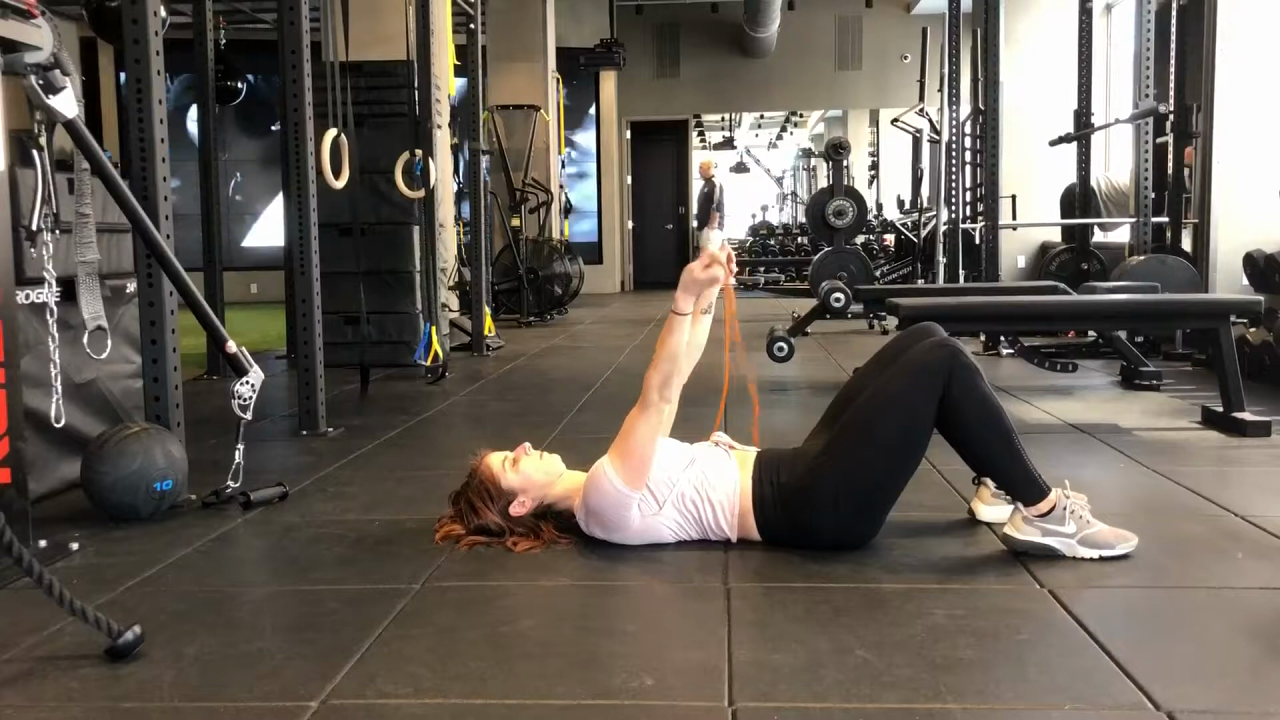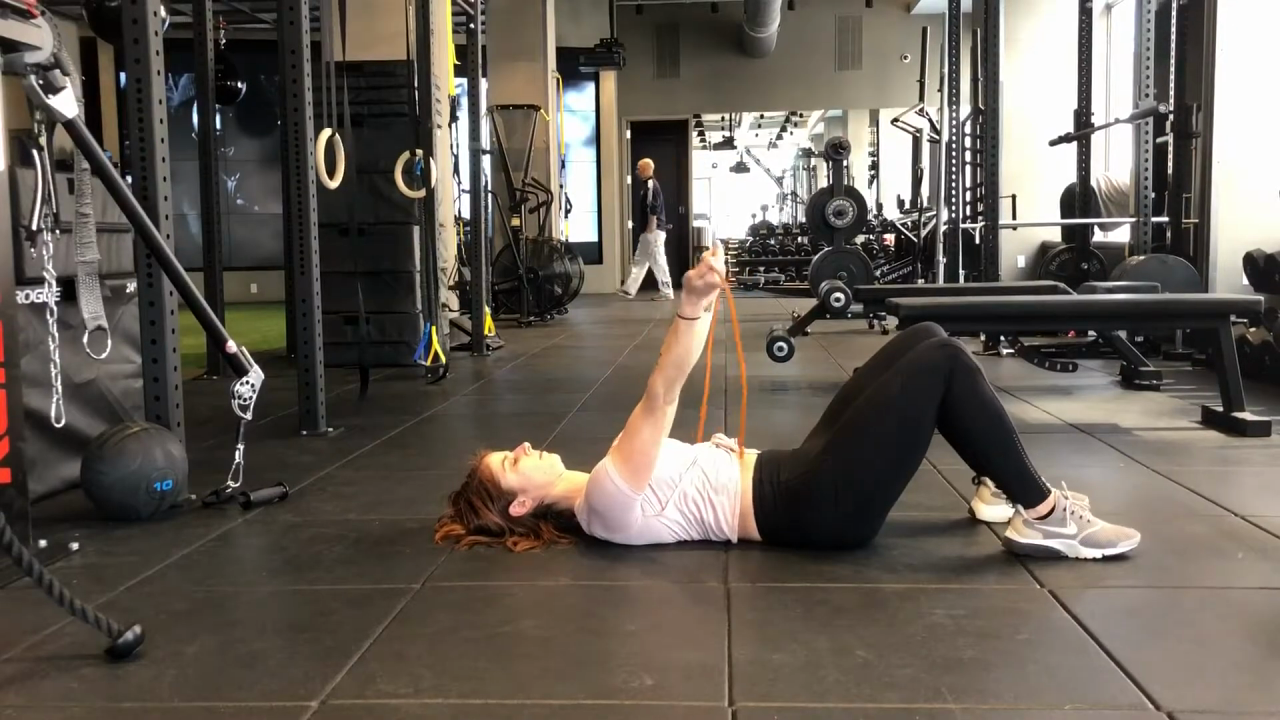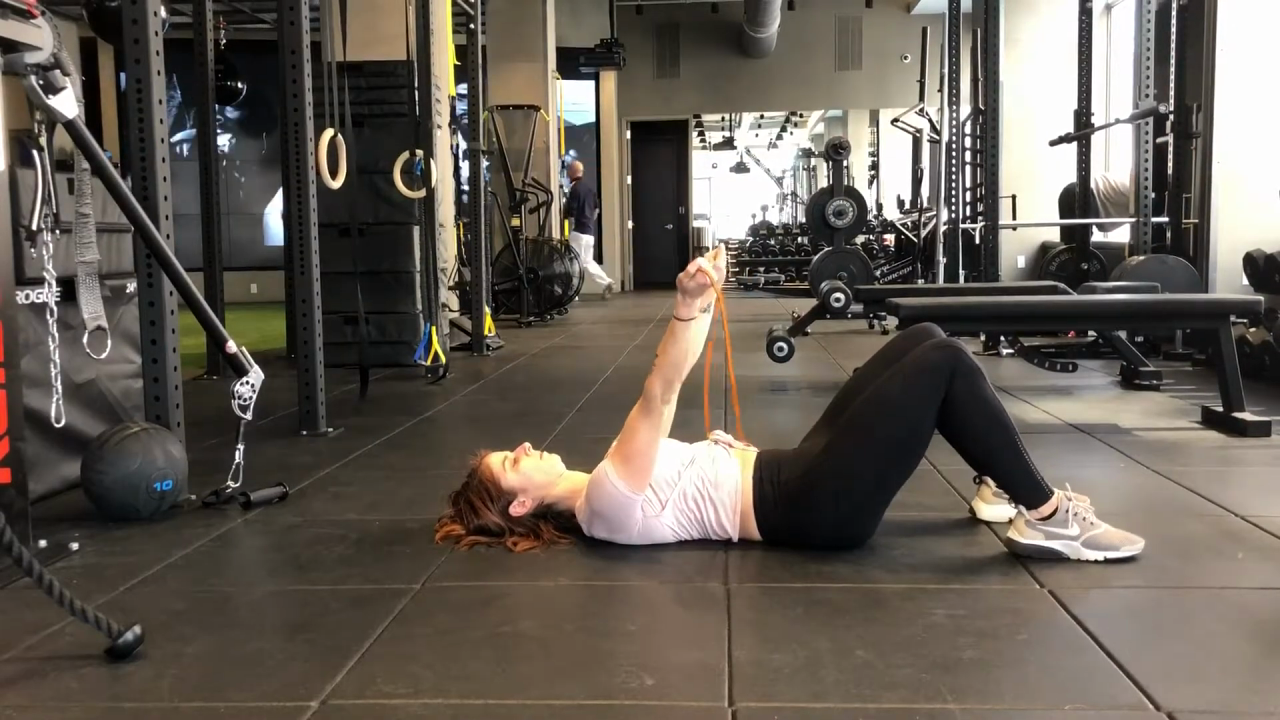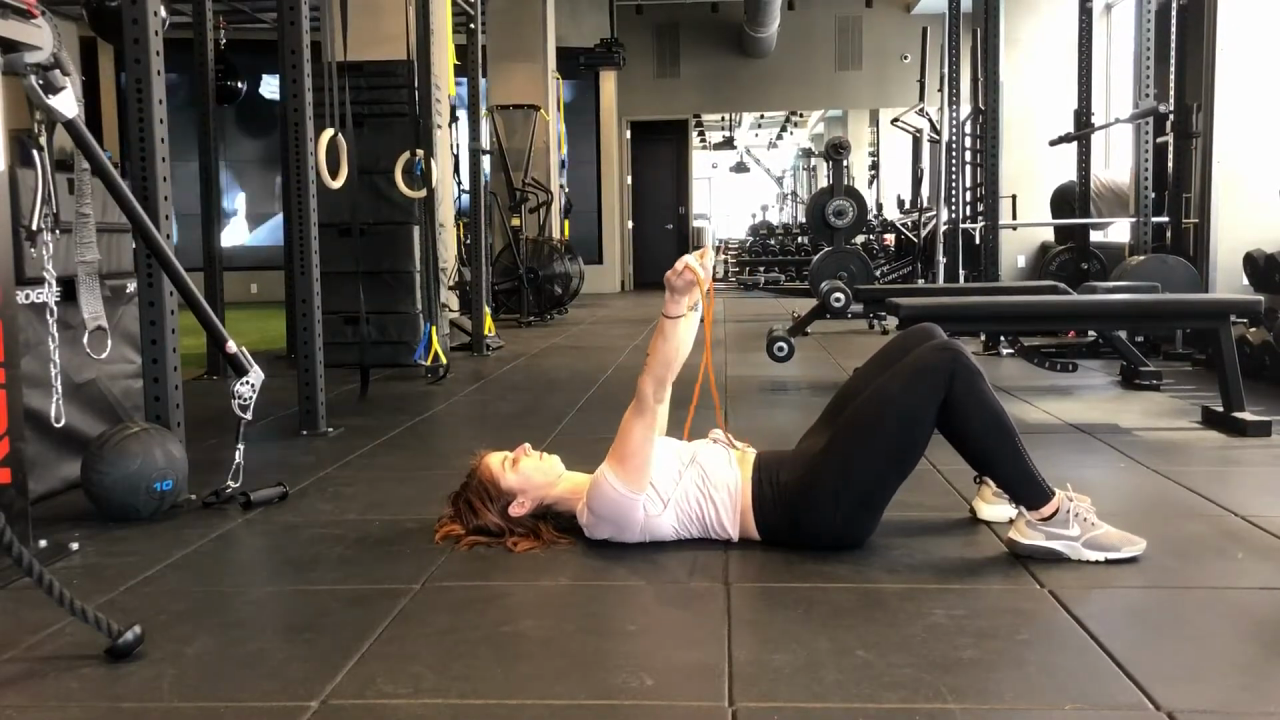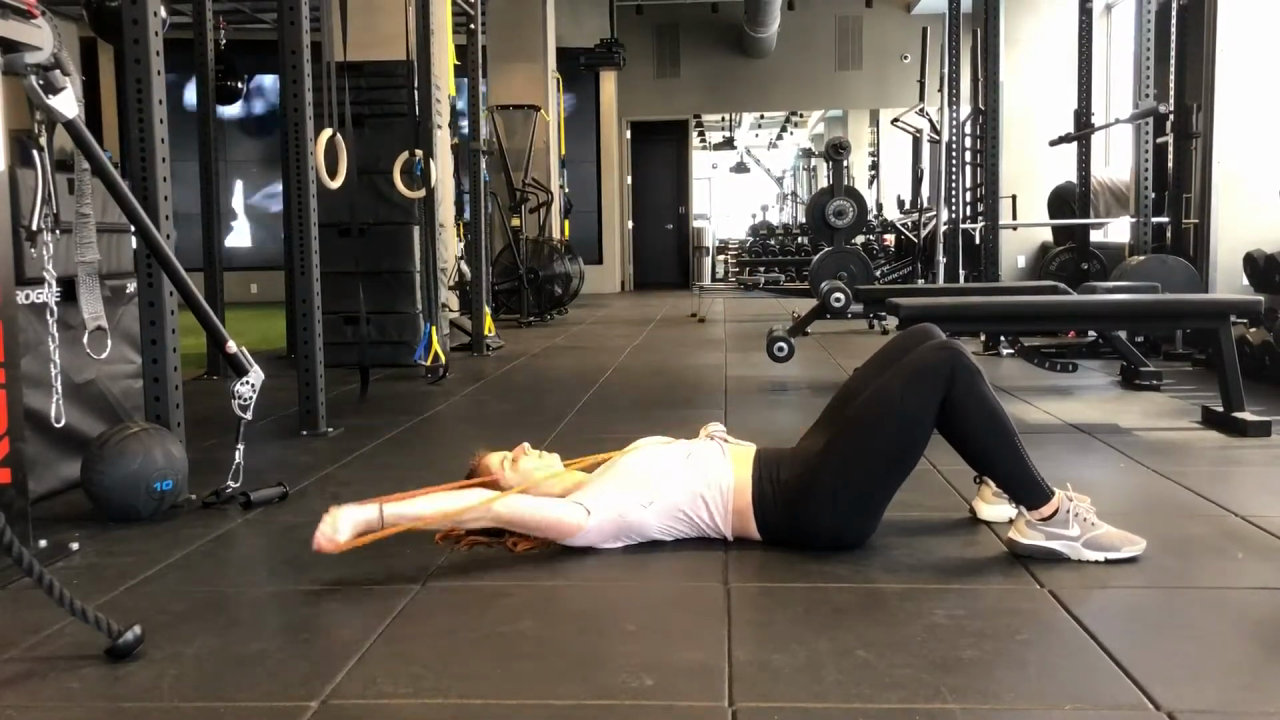
dt=1s
person 1, frame 1
left shoulder: (607, 478)
right shoulder: (602, 503)
left elbow: (669, 385)
right elbow: (656, 396)
left wrist: (707, 300)
right wrist: (684, 296)
left hip: (796, 475)
right hip: (816, 508)
left knee: (924, 340)
right knee: (940, 363)
left ankle: (1004, 487)
right ankle: (1041, 513)
person 1, frame 2
left shoulder: (604, 480)
right shoulder: (605, 504)
left elbow: (666, 388)
right elbow: (659, 397)
left wrist: (706, 300)
right wrist: (690, 304)
left hip: (796, 474)
right hip: (819, 506)
left knee: (925, 339)
right knee: (941, 360)
left ankle: (1004, 487)
right ankle: (1044, 516)
person 1, frame 3
left shoulder: (608, 477)
right shoulder: (605, 506)
left elbow: (665, 385)
right elbow: (656, 398)
left wrist: (706, 296)
right wrist: (686, 305)
left hip: (794, 474)
right hip: (815, 507)
left knee: (926, 340)
right knee: (942, 362)
left ankle: (1004, 487)
right ankle: (1046, 516)
person 1, frame 4
left shoulder: (603, 483)
right shoulder: (606, 508)
left elbow: (657, 390)
right elbow: (648, 398)
left wrist: (695, 299)
right wrist: (674, 302)
left hip: (793, 474)
right hip: (814, 508)
left knee: (926, 340)
right knee: (943, 364)
left ankle: (1004, 488)
right ankle: (1048, 519)
person 1, frame 5
left shoulder: (601, 475)
right shoulder: (585, 516)
right elbow: (491, 508)
right wrist: (365, 512)
left hip: (787, 470)
right hip: (811, 508)
left knee: (924, 342)
right knee: (941, 366)
left ankle: (1004, 488)
right ankle: (1047, 520)
